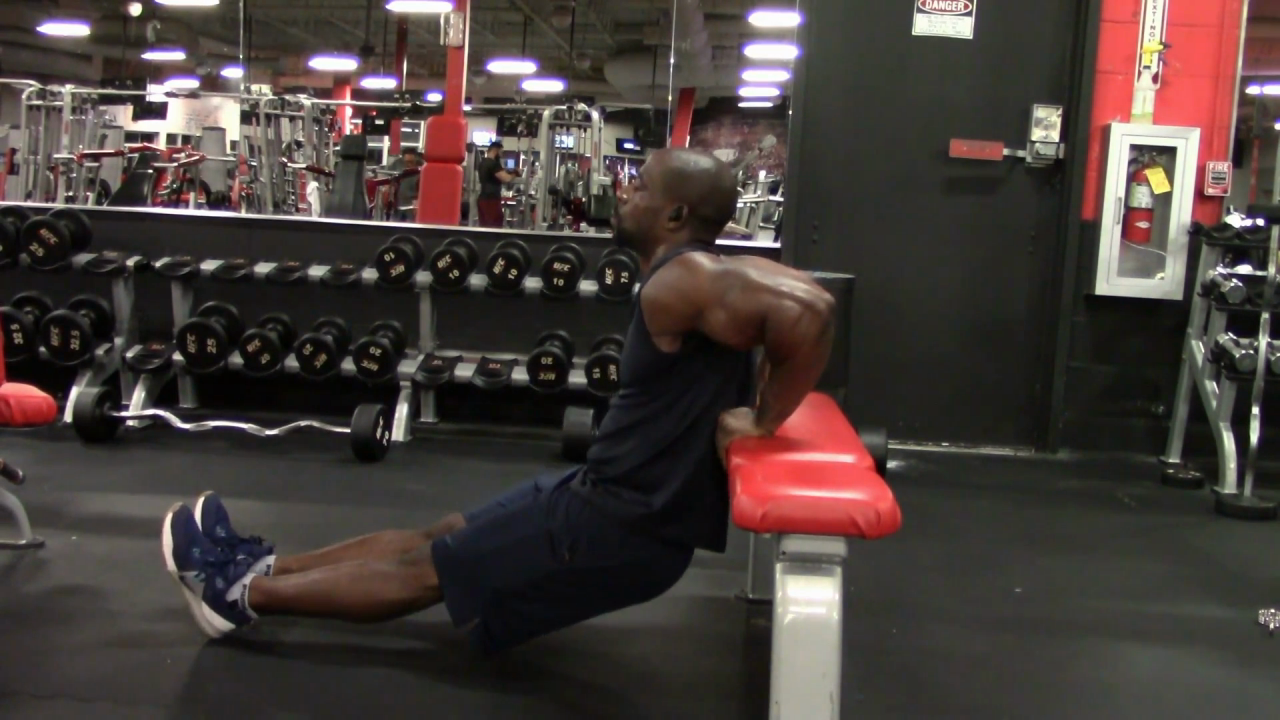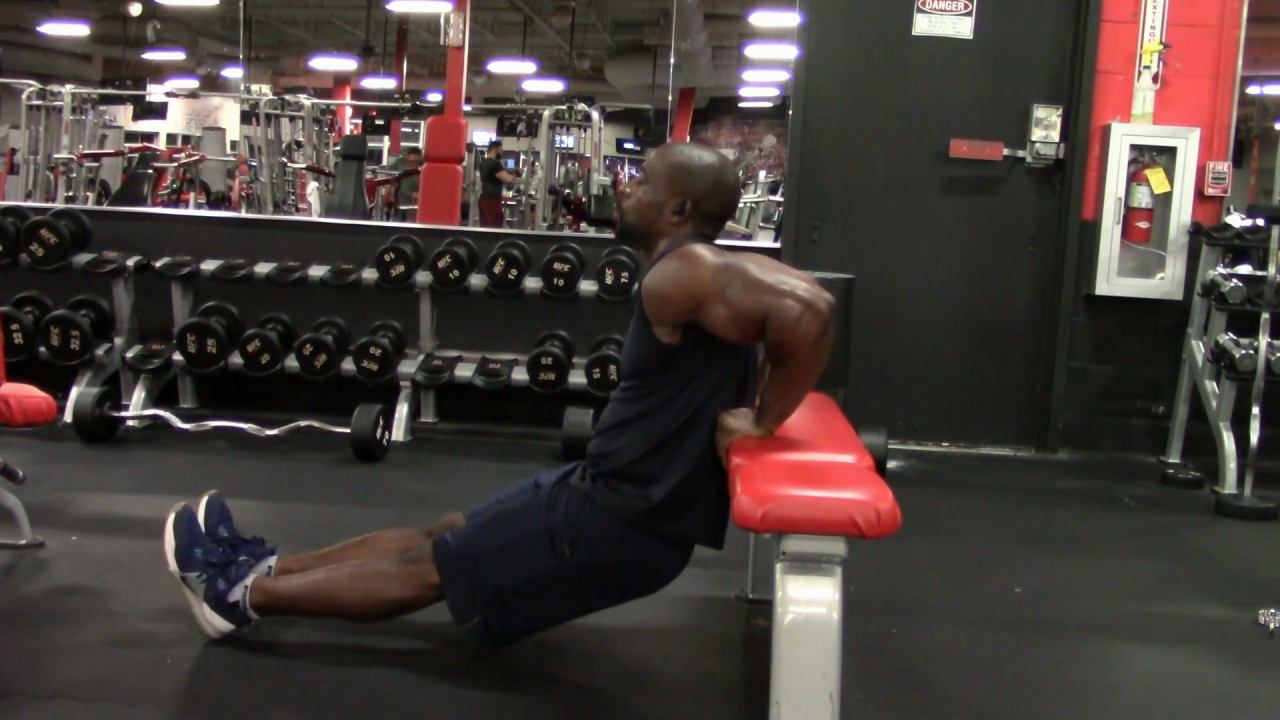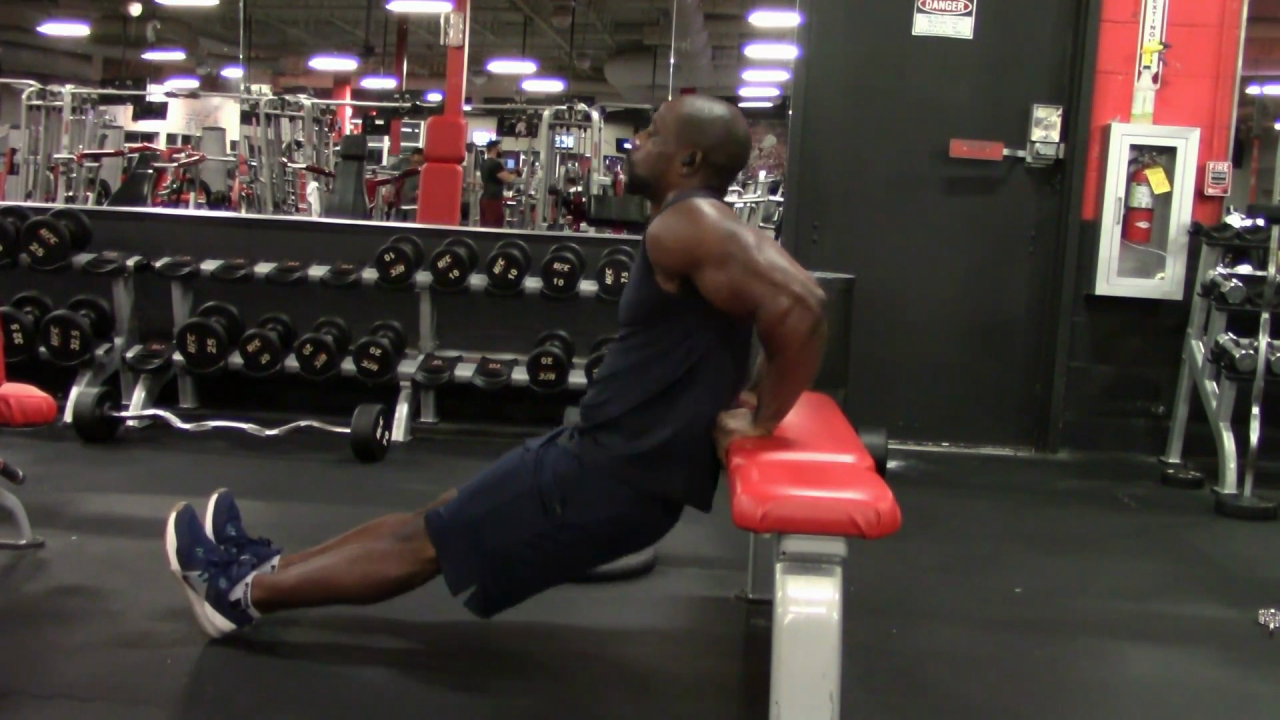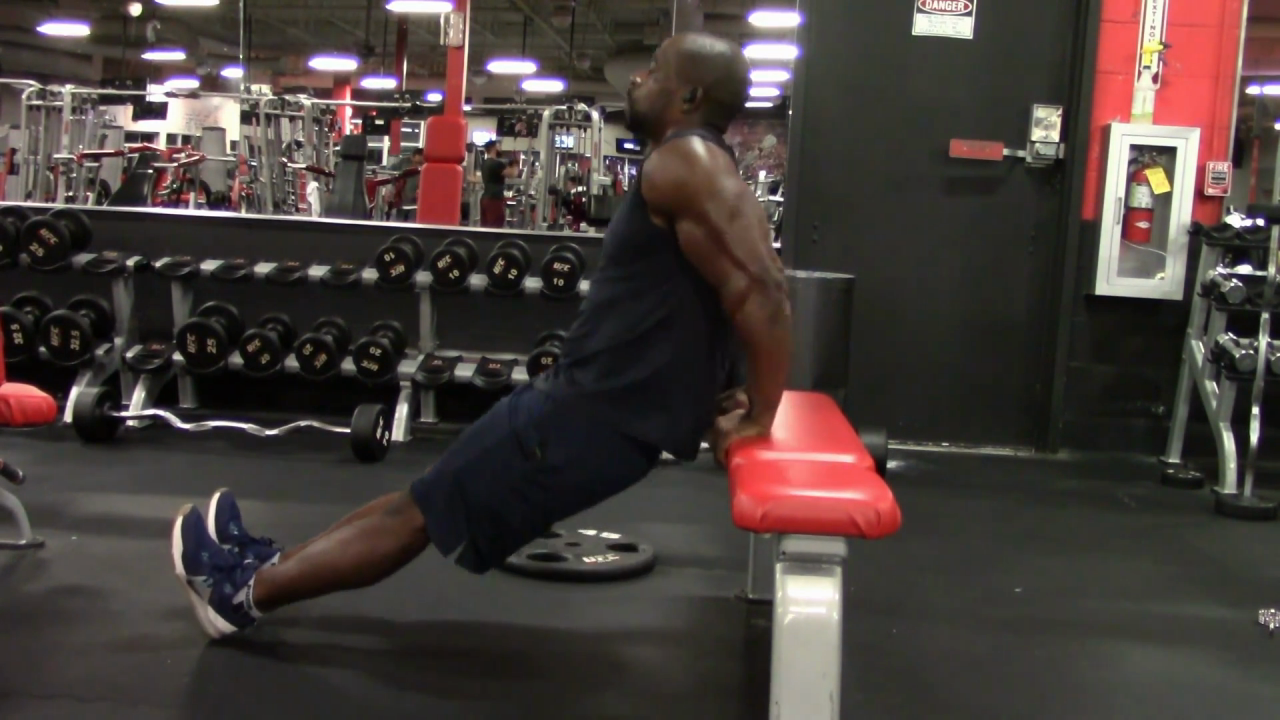
dt=0.3s
person 1, frame 1
left shoulder: (679, 284)
right shoulder: (700, 277)
left elbow: (809, 311)
right elbow: (790, 297)
left wrist: (762, 423)
right wrist: (758, 407)
left hip: (628, 525)
right hip: (615, 492)
left knee: (432, 569)
right knee: (444, 536)
left ankle: (241, 592)
right ankle: (265, 567)
person 1, frame 2
left shoulder: (681, 274)
right shoulder: (702, 270)
left elbow: (809, 312)
right elbow: (793, 302)
left wrist: (763, 423)
right wrist: (755, 402)
left hip: (627, 519)
right hip: (616, 488)
left knee: (433, 568)
right knee: (442, 535)
left ankle: (241, 594)
right ankle: (267, 568)
person 1, frame 3
left shoulder: (686, 227)
right shoulder: (705, 229)
left elbow: (799, 305)
right elbow: (784, 303)
left wrist: (763, 421)
right wrist: (753, 397)
left hip: (618, 478)
right hip: (605, 452)
left knee: (429, 543)
right knee: (440, 515)
left ankle: (242, 592)
right ankle: (270, 566)
person 1, frame 4
left shoulder: (686, 162)
right shoulder: (702, 169)
left elbow: (757, 292)
right elbow: (752, 286)
left wrist: (760, 419)
right wrist: (742, 400)
left hip: (597, 415)
right hip: (595, 396)
left knee: (421, 512)
right knee: (427, 495)
left ankle: (244, 593)
right ankle: (272, 566)
